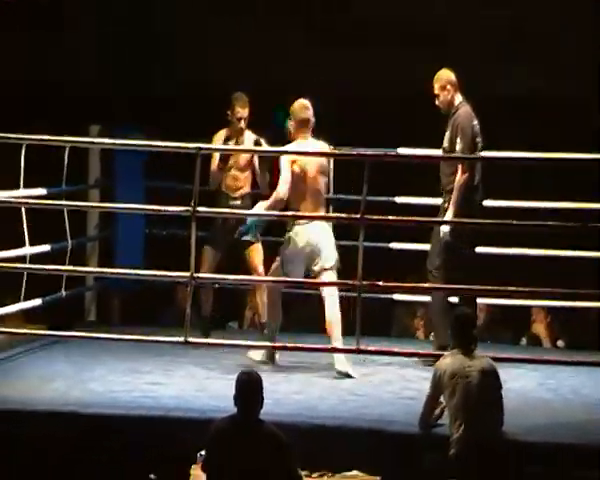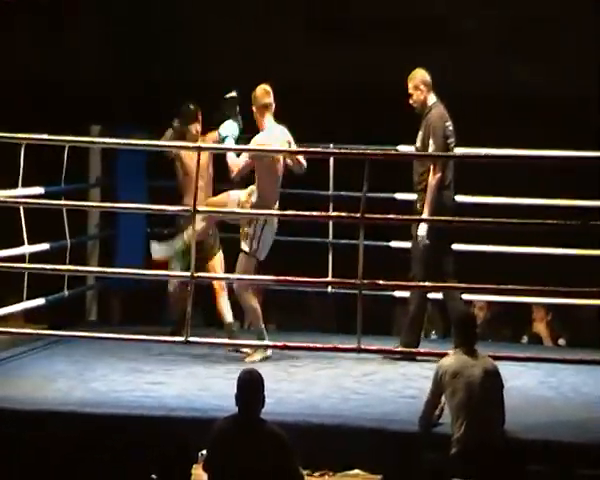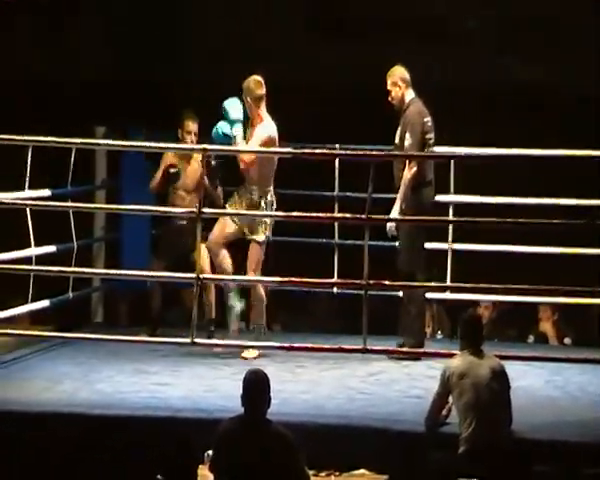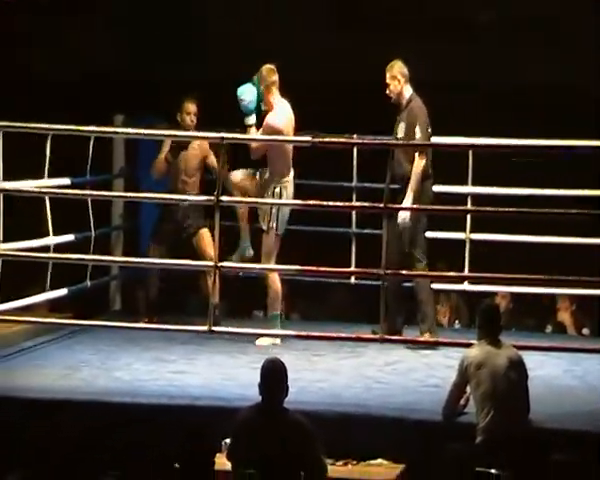
dt=0.4s
person 1, frame 1
left shoulder: (462, 119)
right shoulder: (463, 116)
left elbow: (463, 171)
left wrist: (450, 213)
left hip: (458, 204)
right hip: (465, 204)
left knee: (437, 269)
right knee: (462, 274)
left ankle: (444, 341)
person 1, frame 2
left shoulder: (434, 118)
right shoulder: (438, 115)
left elbow: (436, 172)
left wrist: (425, 215)
left hip: (433, 204)
right hip: (441, 202)
left knee: (420, 275)
right knee: (444, 273)
left ankle: (409, 342)
person 1, frame 3
left shoulder: (413, 114)
right shoulder: (417, 111)
left elbow: (412, 167)
left wrist: (397, 206)
left hip: (414, 198)
right hip: (419, 197)
left knee: (412, 268)
right knee: (409, 266)
left ankle: (414, 340)
right ankle: (412, 334)
person 1, frame 4
left shoulder: (416, 109)
right shoulder: (403, 110)
left elbow: (420, 159)
left wrist: (409, 199)
left hip: (414, 193)
right hip: (401, 191)
left knee: (416, 259)
right knee: (395, 260)
left ankle: (428, 329)
right ankle: (393, 325)
person 2, frame 1
left shoulder: (289, 153)
right shoulder: (324, 149)
left elbow: (282, 194)
left wrist: (261, 210)
left hip: (299, 231)
right hip: (322, 230)
left knee: (273, 286)
right knee: (331, 297)
left ankle: (269, 349)
right ankle: (339, 355)
person 2, frame 2
left shoulder: (262, 140)
right shoulder: (283, 133)
left elbow: (235, 171)
right elbow: (300, 166)
left wrist: (228, 145)
left hip: (261, 216)
right hip: (252, 197)
left knee: (242, 285)
right knee: (210, 208)
left ankle: (262, 344)
right ankle: (176, 247)
person 2, frame 3
left shoulder: (266, 130)
right shoulder: (253, 125)
left elbow: (246, 160)
left wrist: (236, 130)
right wrist: (232, 135)
left hip: (260, 202)
right hip: (244, 195)
left knee: (253, 277)
right knee: (214, 243)
left ankle: (258, 339)
right ankle: (234, 300)
person 2, frame 4
left shoulder: (272, 120)
right shoulder: (283, 106)
left elbow: (255, 151)
left wrist: (250, 117)
right wrist: (256, 113)
left hip: (277, 186)
right hip: (271, 178)
left knee: (268, 263)
left ankle: (274, 329)
right ankle: (245, 246)
person 3, frame 1
left shoulder: (254, 140)
right shoulder: (219, 138)
left elbow: (263, 185)
right elbow: (213, 181)
left wrist: (261, 161)
right wrist: (222, 160)
left hip: (245, 207)
right hip: (223, 207)
left knee: (258, 273)
right knee: (205, 273)
right ankle: (204, 330)
person 3, frame 2
left shoulder: (210, 140)
right shoulder: (178, 146)
right elbow: (163, 144)
right wrist: (178, 124)
right hip: (186, 220)
left knee: (219, 284)
right knee: (174, 288)
left ankle: (232, 333)
right ankle: (177, 330)
person 3, frame 3
left shoulder: (202, 160)
right shoulder: (169, 156)
left elbow: (217, 200)
right elbow: (152, 188)
left wrist: (212, 184)
right wrist: (164, 180)
left hip: (192, 223)
right hip: (171, 224)
left knee: (207, 275)
right knee: (155, 281)
left ankle: (211, 329)
right ankle: (154, 327)
person 3, frame 4
left shoulder: (203, 145)
right shoulder: (170, 141)
left elbow: (222, 174)
right elbow: (156, 173)
right wrist: (173, 151)
left hip: (193, 207)
right hip: (172, 205)
left knee: (211, 258)
right knee: (153, 266)
left ankle: (215, 314)
right ankle: (150, 314)
person 4, frame 1
left shoulder: (443, 366)
right shoulder: (489, 366)
left elbow: (424, 422)
right elbow: (499, 418)
left wrist: (438, 412)
left hip: (463, 450)
right hip: (491, 449)
person 4, frame 2
left shoulder: (445, 366)
right shoulder: (491, 366)
left elbow: (425, 422)
right elbow: (501, 418)
left wrist: (438, 411)
left hip: (464, 450)
right hip: (494, 449)
person 4, frame 3
left shoulder: (452, 367)
right shoulder: (498, 366)
left elbow: (430, 422)
right elbow: (508, 418)
left wrist: (445, 413)
left hip: (472, 451)
right hip: (501, 450)
person 4, frame 4
left shoulder: (470, 357)
right shoulder: (515, 357)
left elbow: (448, 412)
right elbow: (526, 408)
left wrist: (463, 402)
left hip: (489, 440)
right hip: (517, 439)
